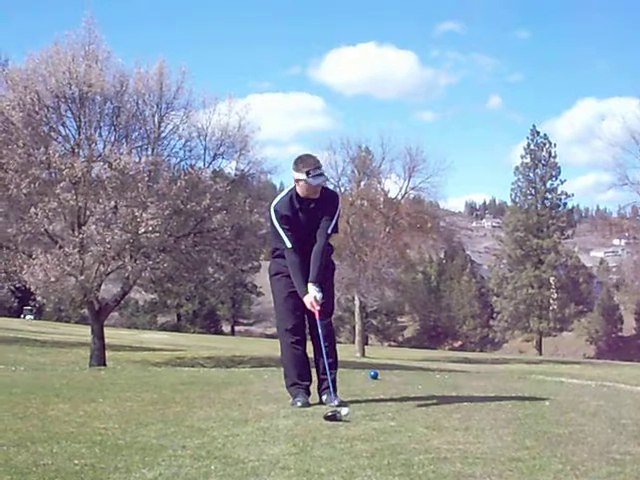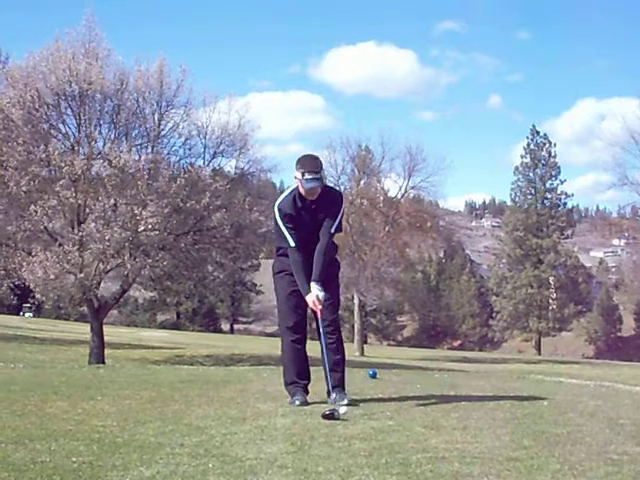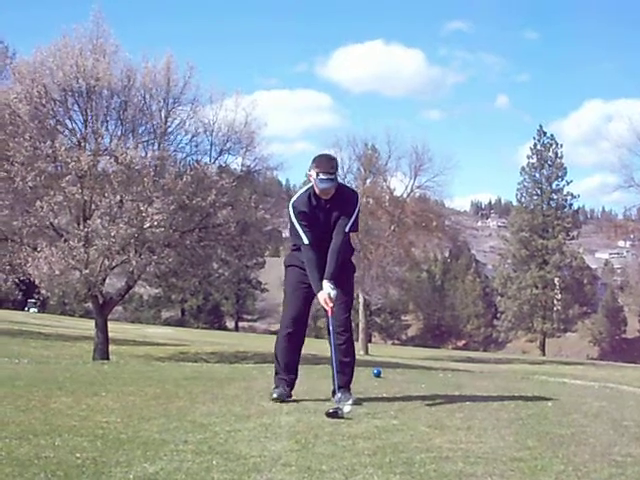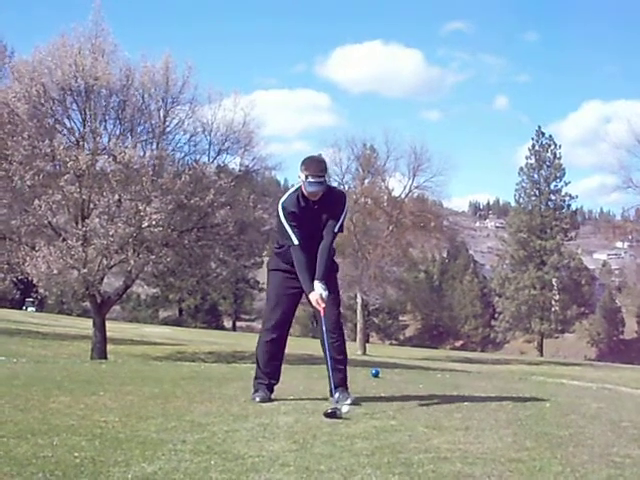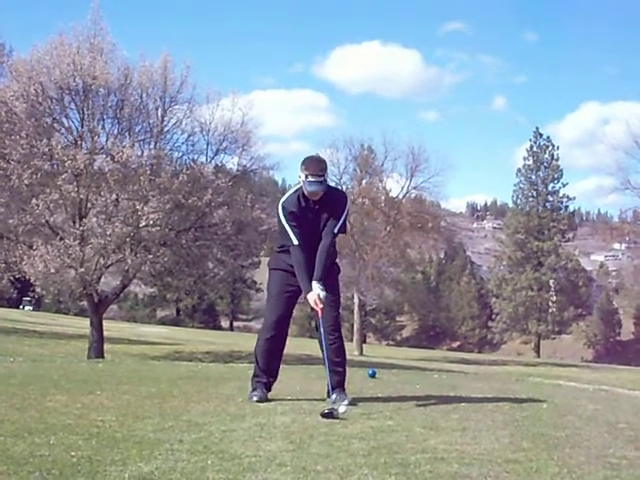
dt=0.4s
person 1, frame 1
left shoulder: (330, 199)
right shoulder: (280, 206)
left elbow: (322, 242)
right elbow: (291, 251)
left wrist: (314, 284)
right wrist: (304, 291)
left hip: (319, 267)
right hip: (286, 268)
left knee: (324, 326)
right knee: (291, 328)
left ankle: (327, 389)
right ankle: (299, 390)
person 1, frame 2
left shoulder: (334, 198)
right shoulder: (284, 205)
left elbow: (325, 241)
right elbow: (294, 249)
left wrist: (316, 283)
right wrist: (306, 290)
left hip: (324, 266)
right hip: (289, 267)
left knee: (330, 323)
right knee: (292, 326)
left ankle: (337, 388)
right ankle: (297, 388)
person 1, frame 3
left shoulder: (350, 198)
right shoulder: (299, 203)
left elbow: (340, 240)
right elbow: (308, 247)
left wrist: (329, 281)
right wrist: (318, 287)
left hip: (338, 266)
right hip: (302, 264)
left knee: (342, 324)
right knee: (292, 319)
left ankle: (342, 388)
right ankle: (283, 382)
person 1, frame 4
left shoulder: (338, 198)
right shoulder: (287, 204)
left elbow: (328, 241)
right elbow: (297, 248)
left wrist: (319, 281)
right wrist: (309, 288)
left hip: (323, 267)
right hip: (286, 266)
left knee: (333, 323)
right knee: (274, 324)
left ankle: (340, 387)
right ankle: (263, 385)
person 1, frame 5
left shoulder: (338, 199)
right shoulder: (288, 204)
left elbow: (327, 242)
right elbow: (297, 248)
left wrist: (318, 282)
right wrist: (307, 288)
left hip: (323, 268)
right hip: (287, 266)
left knee: (331, 325)
right knee: (273, 323)
left ankle: (337, 388)
right ankle: (260, 384)
